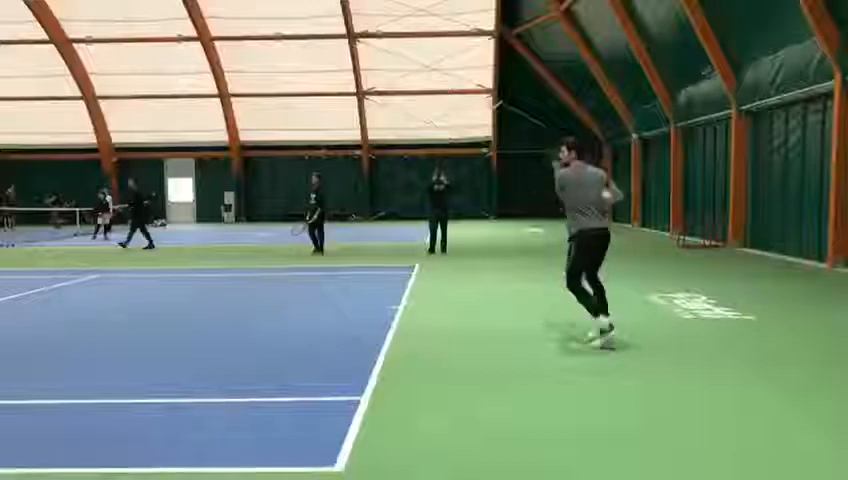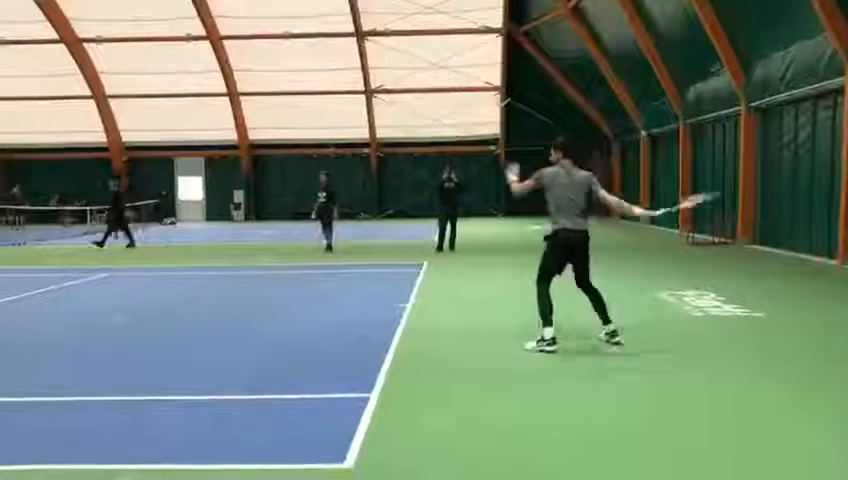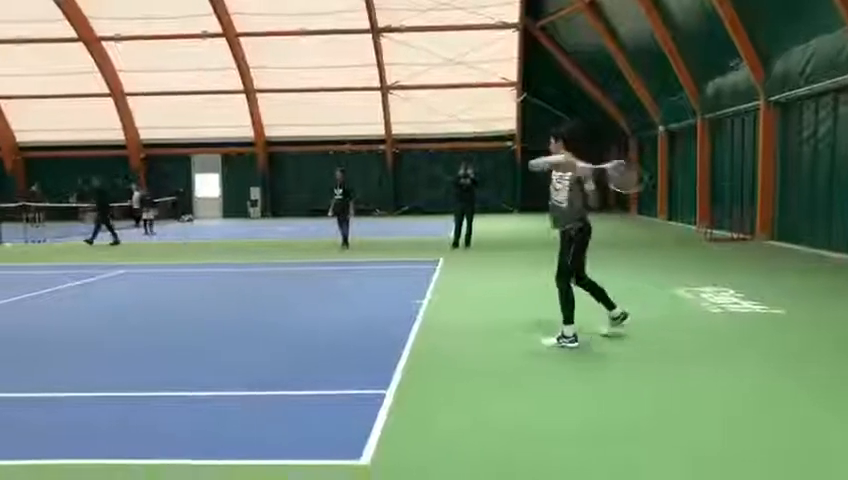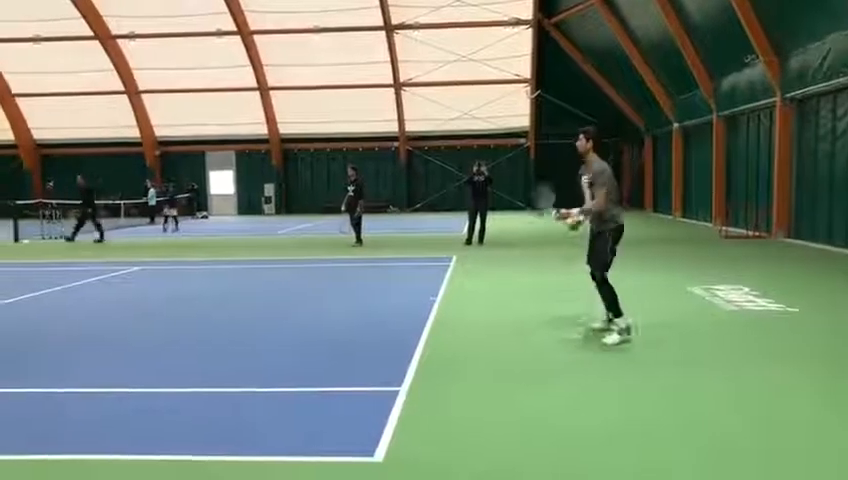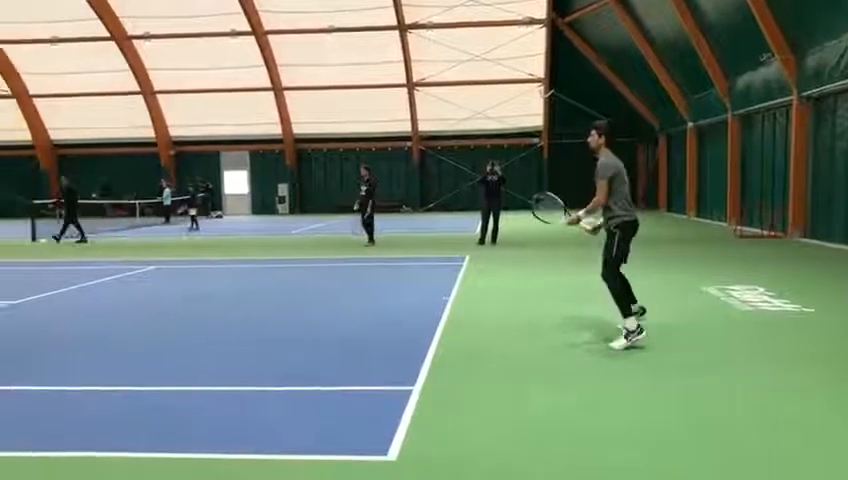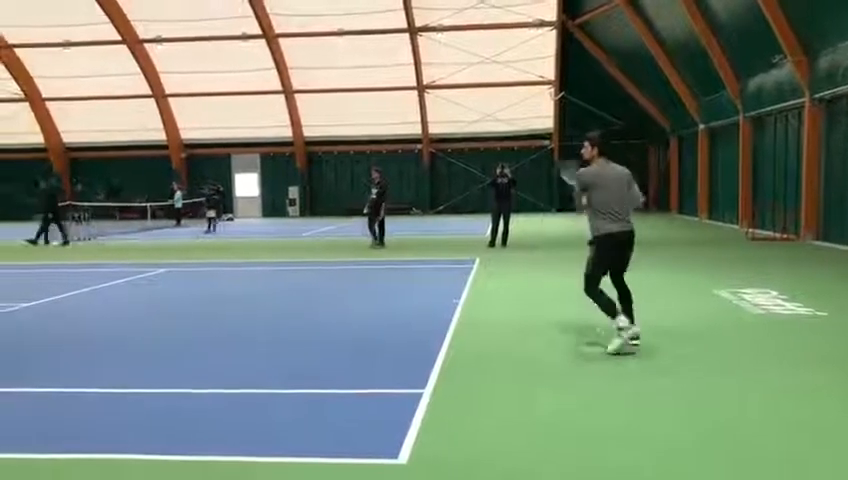
dt=0.5s
person 1, frame 1
left shoulder: (561, 175)
right shoulder: (599, 174)
right elbow: (618, 196)
left hip: (583, 235)
right hip: (603, 232)
left knee: (573, 282)
right knee: (592, 278)
left ankle: (603, 324)
right ankle: (604, 323)
person 1, frame 2
left shoulder: (545, 174)
right shoulder: (586, 177)
left elbow: (517, 191)
right elbow: (609, 200)
left wrist: (512, 176)
right wrist: (634, 210)
left hip: (562, 236)
right hip: (581, 235)
left knee: (542, 283)
right knee: (584, 284)
left ankle: (547, 337)
right ankle: (610, 329)
person 1, frame 3
left shoulder: (582, 168)
right shoulder: (554, 163)
right elbow: (533, 165)
left wrist: (587, 179)
right wrist: (559, 158)
left hip: (576, 230)
right hip: (567, 230)
left knee: (563, 279)
right knee: (578, 277)
left ankle: (568, 335)
right ankle: (616, 313)
person 1, frame 4
left shoulder: (599, 169)
right shoulder: (584, 169)
left elbow: (599, 204)
left wrist: (574, 212)
right wrist: (580, 217)
left hip: (610, 228)
right hip: (598, 229)
left knee: (598, 275)
right knee: (597, 273)
left ankle: (623, 327)
right ankle: (612, 318)
person 1, frame 5
left shoulder: (605, 163)
right shoulder: (610, 162)
left elbow: (601, 199)
left wrist: (580, 215)
right wrist: (601, 222)
left hip: (621, 225)
right hip: (621, 223)
left knee: (608, 274)
right knee: (613, 271)
left ankle: (633, 328)
right ankle: (637, 310)
person 1, frame 6
left shoulder: (583, 174)
right shoulder: (624, 172)
left elbow: (582, 202)
right elbow: (639, 201)
left hip: (604, 237)
right hip: (627, 234)
left knee: (591, 286)
right knee: (618, 280)
left ankle: (623, 325)
right ankle: (632, 330)
